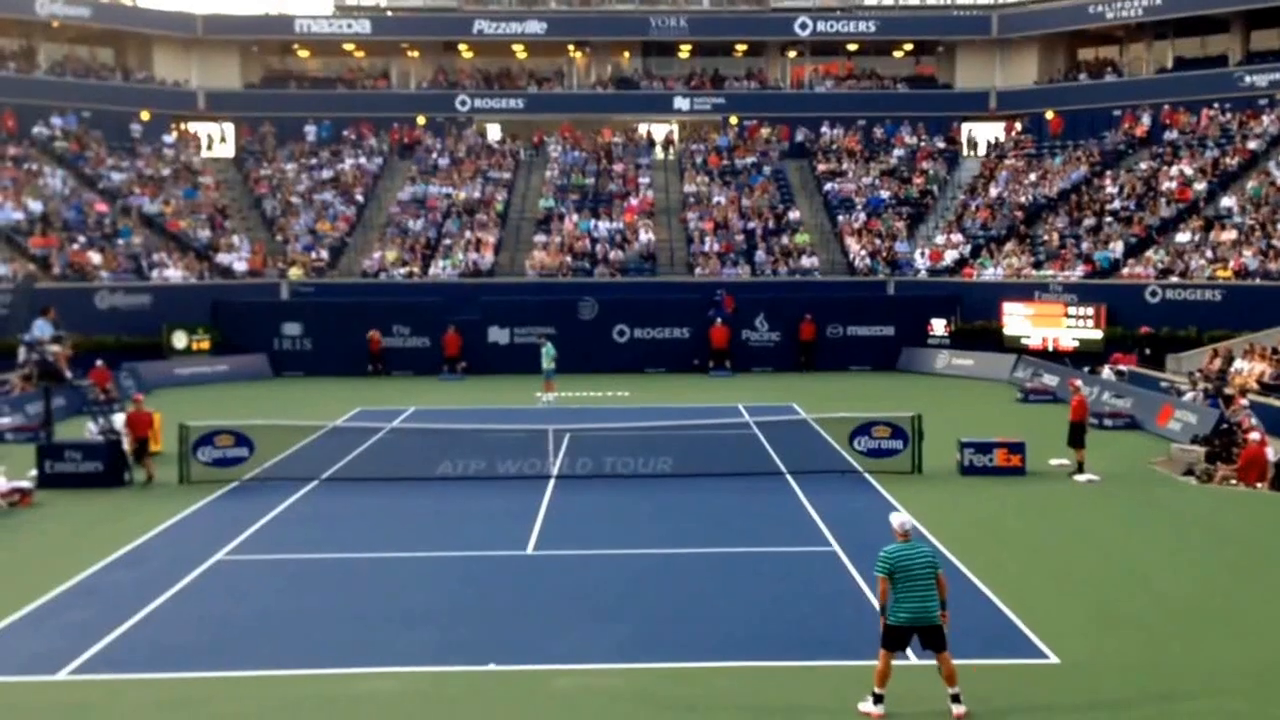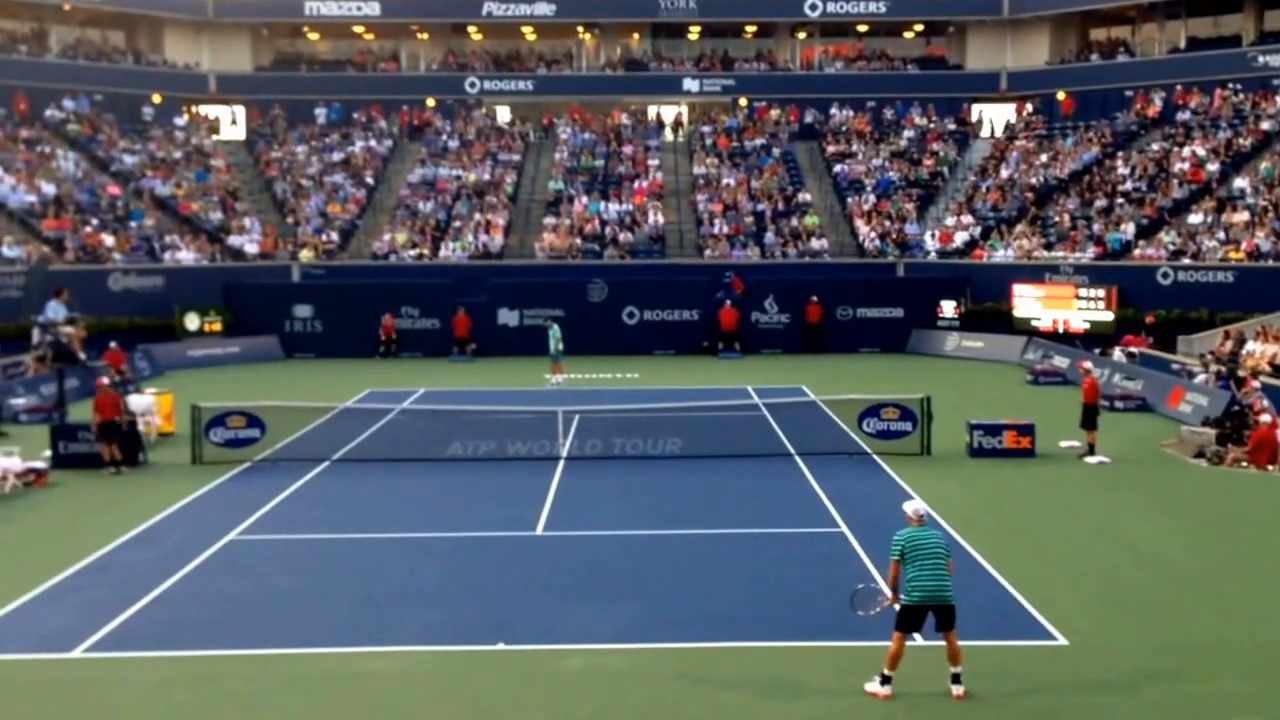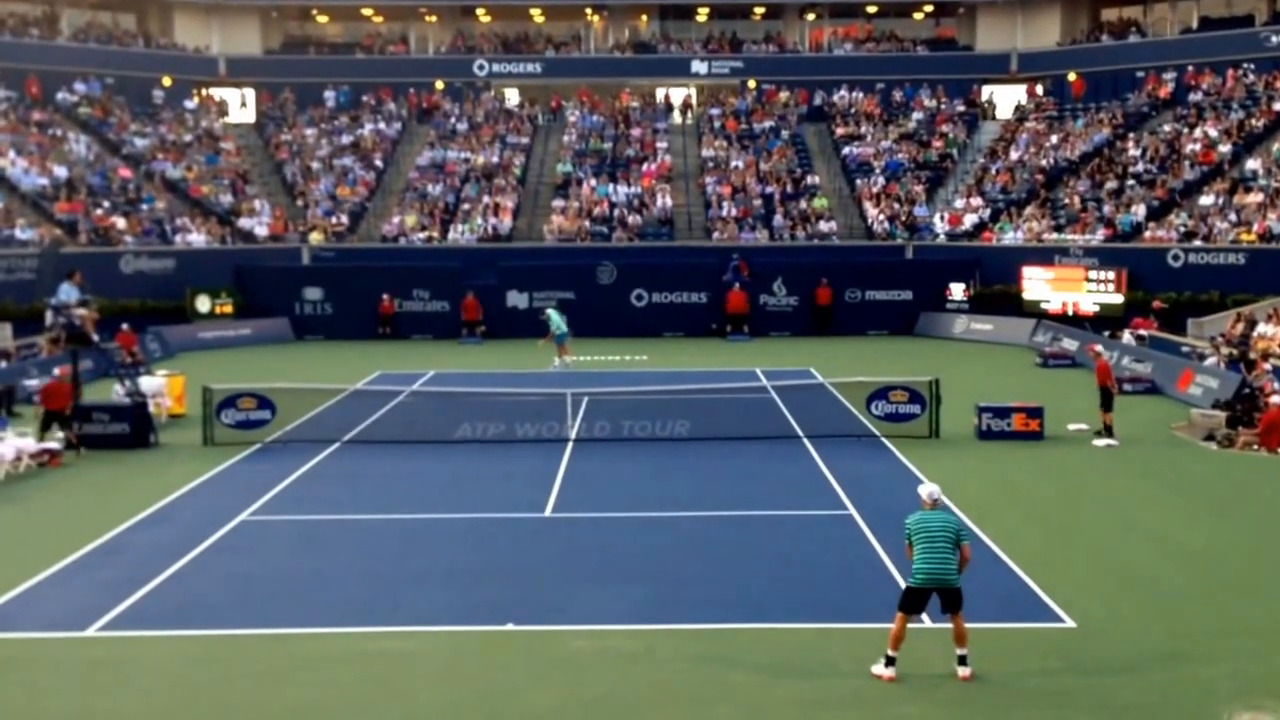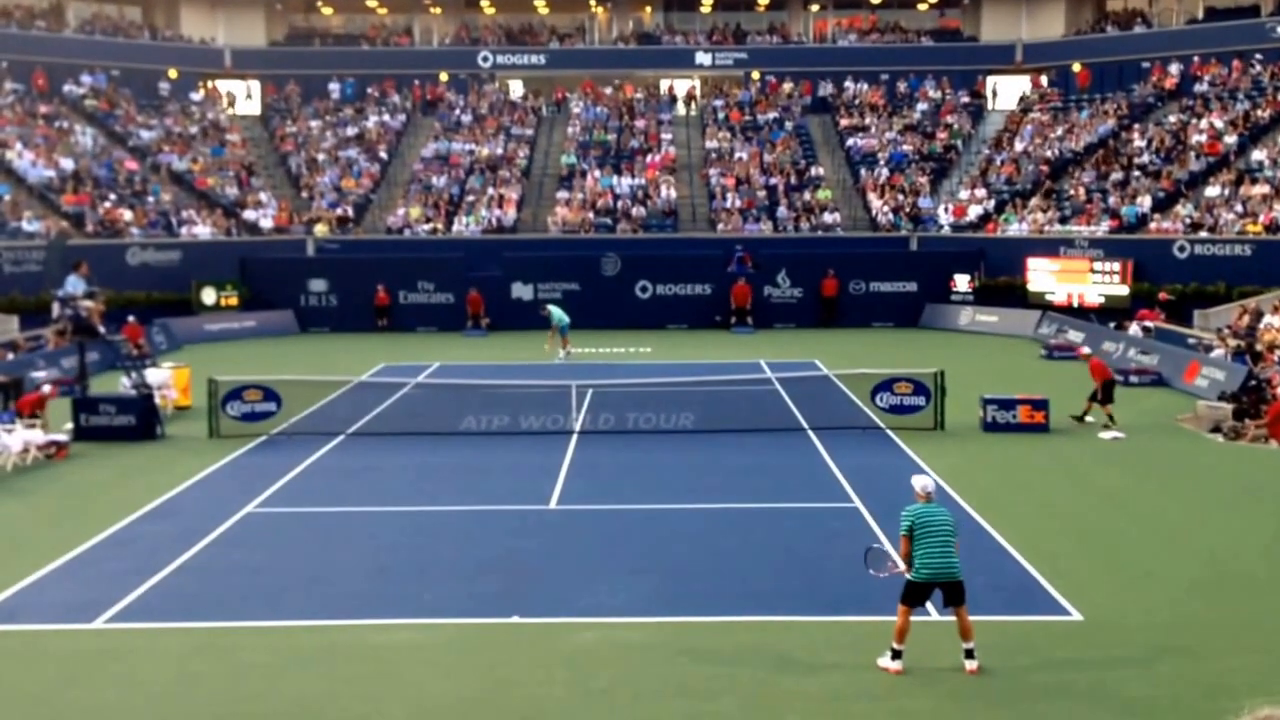
dt=0.7s
person 1, frame 1
left shoulder: (887, 554)
right shoulder: (927, 551)
left elbow: (883, 588)
right elbow: (941, 582)
left wrist: (883, 614)
right wrist: (943, 608)
left hip: (900, 617)
right hip: (930, 615)
left knee: (885, 656)
right knee: (943, 657)
left ankle: (877, 703)
right ankle: (957, 703)
person 1, frame 2
left shoulder: (901, 536)
right shoulder: (939, 536)
left elbow: (893, 573)
right elbow: (948, 570)
left wrist: (894, 593)
left hip: (914, 596)
right hip: (944, 594)
left knee: (899, 638)
right knee: (950, 636)
left ankle: (884, 684)
right ankle: (957, 684)
person 1, frame 3
left shoulder: (912, 520)
right shoulder: (954, 521)
right elbow: (966, 556)
left hip: (920, 578)
right hip: (949, 578)
left knee: (901, 618)
right knee: (957, 617)
left ankle: (889, 666)
right ankle: (963, 666)
person 1, frame 4
left shoulder: (909, 512)
right shoulder: (946, 513)
left elbow: (905, 550)
right elbow: (954, 548)
left wrist: (908, 565)
left hip: (922, 573)
right hip: (951, 572)
left knee: (904, 611)
right knee: (961, 611)
left ankle: (895, 659)
right ankle: (970, 659)
